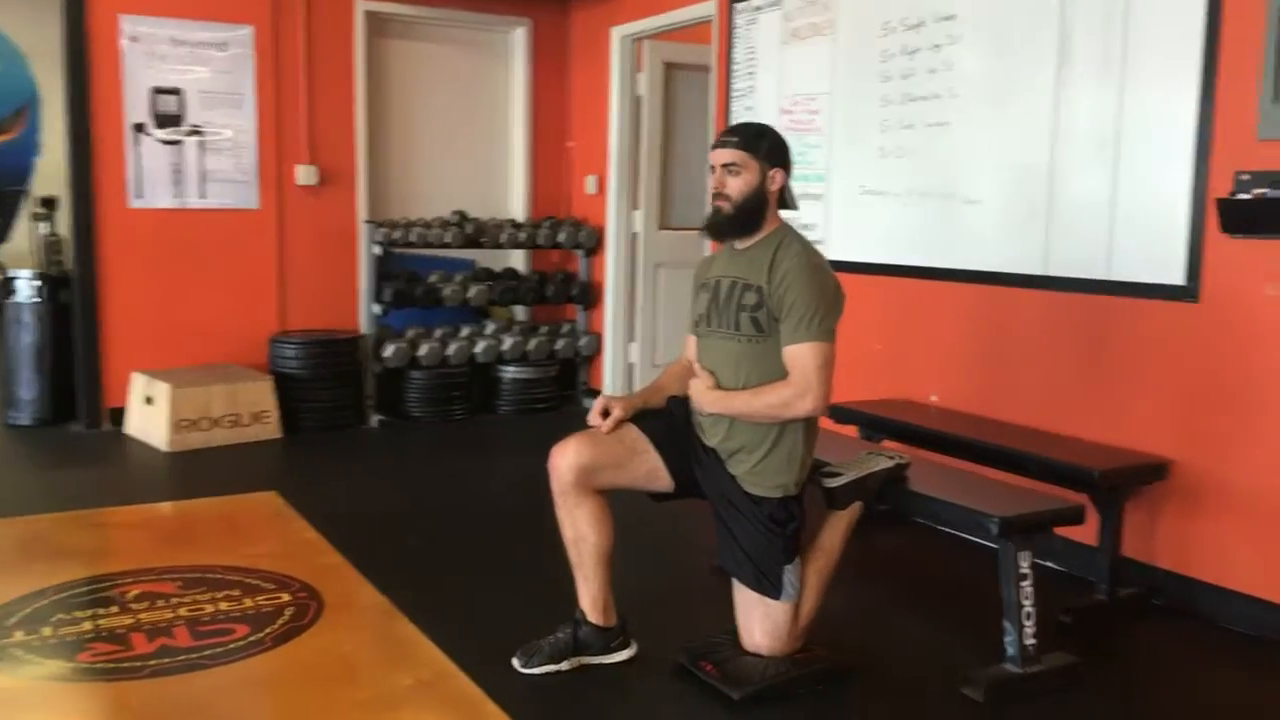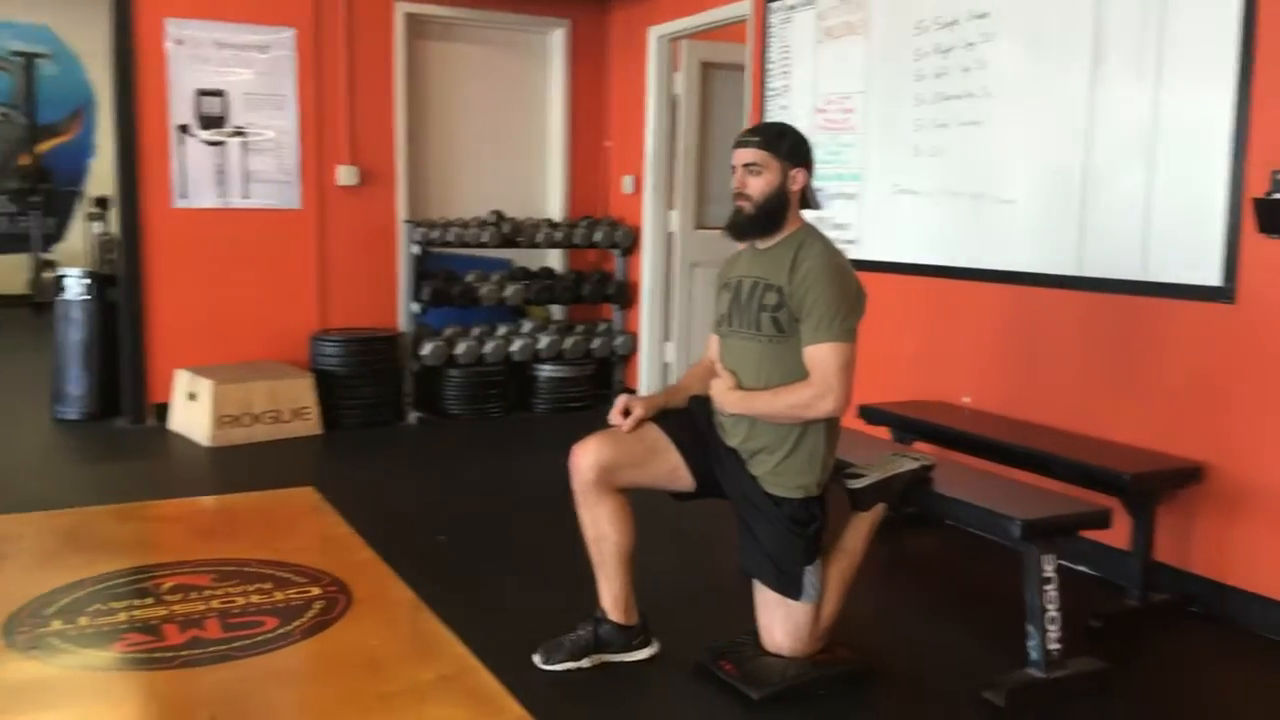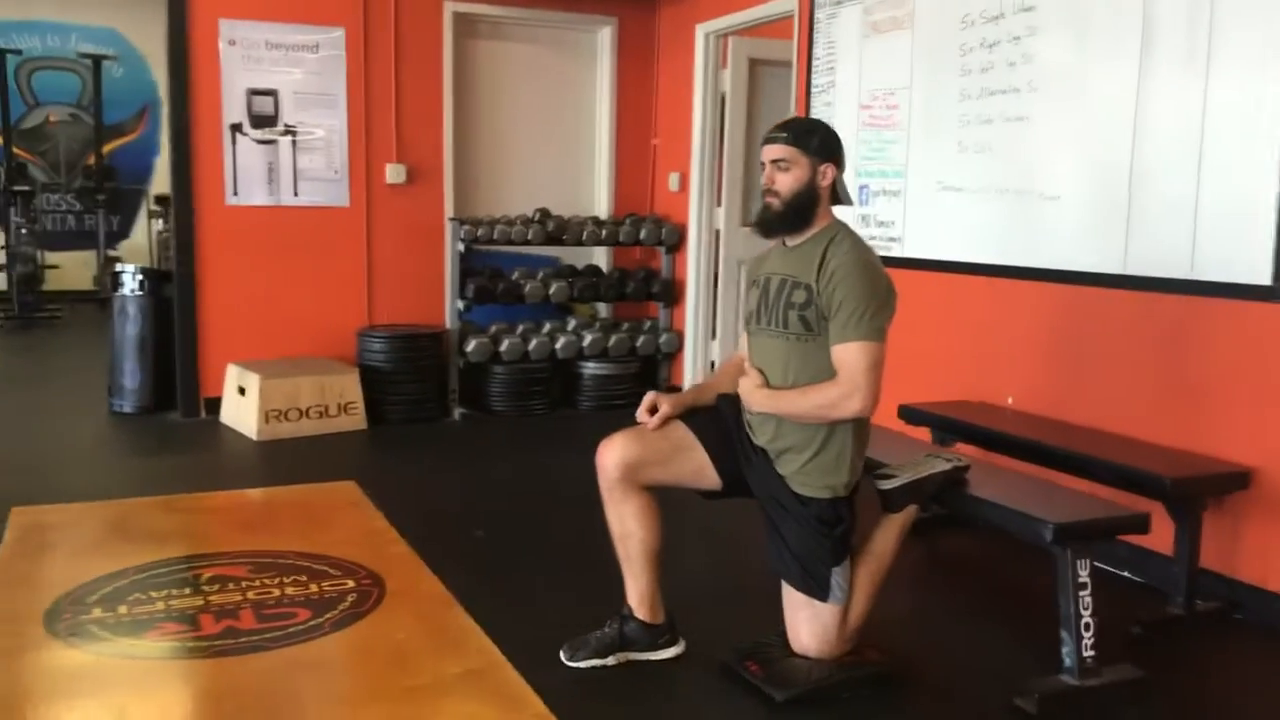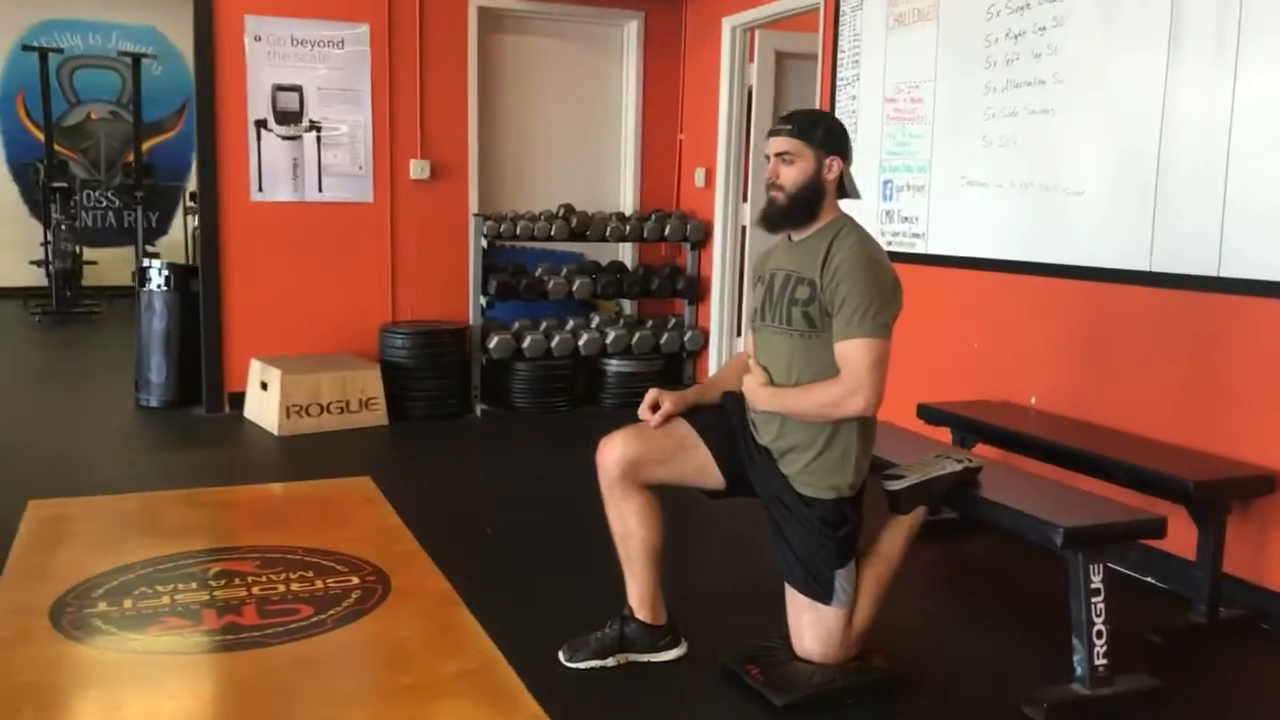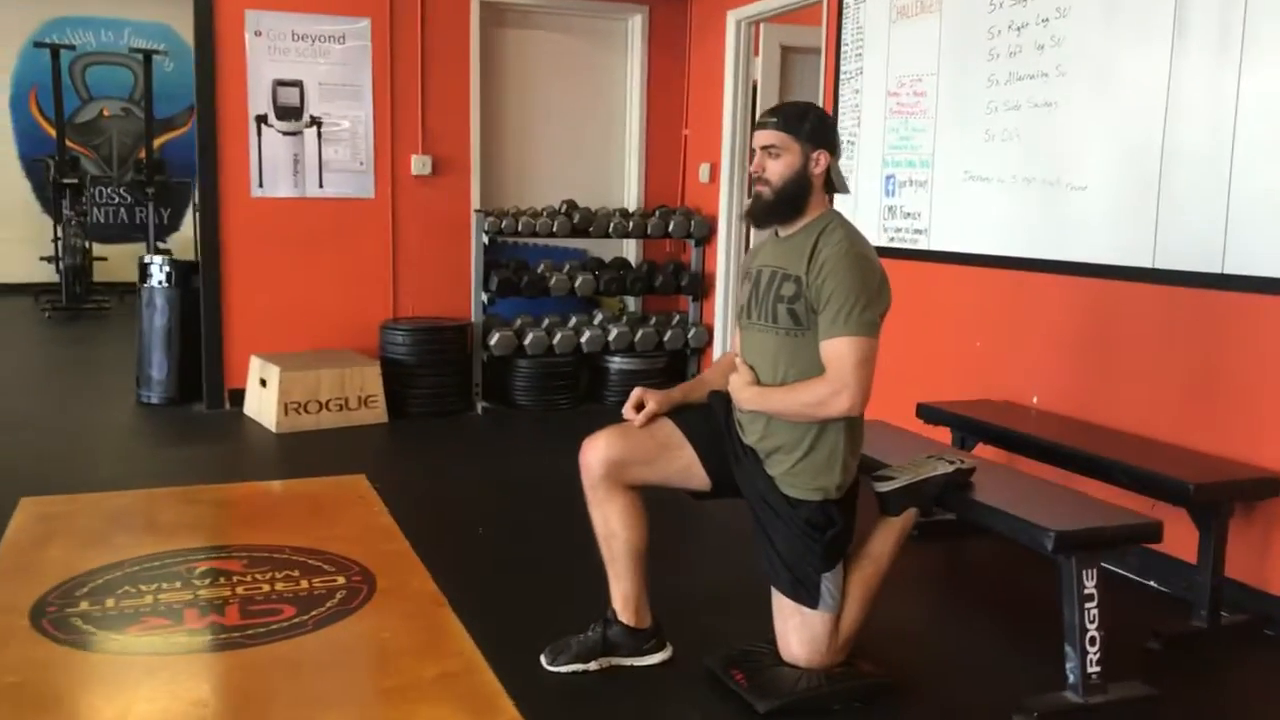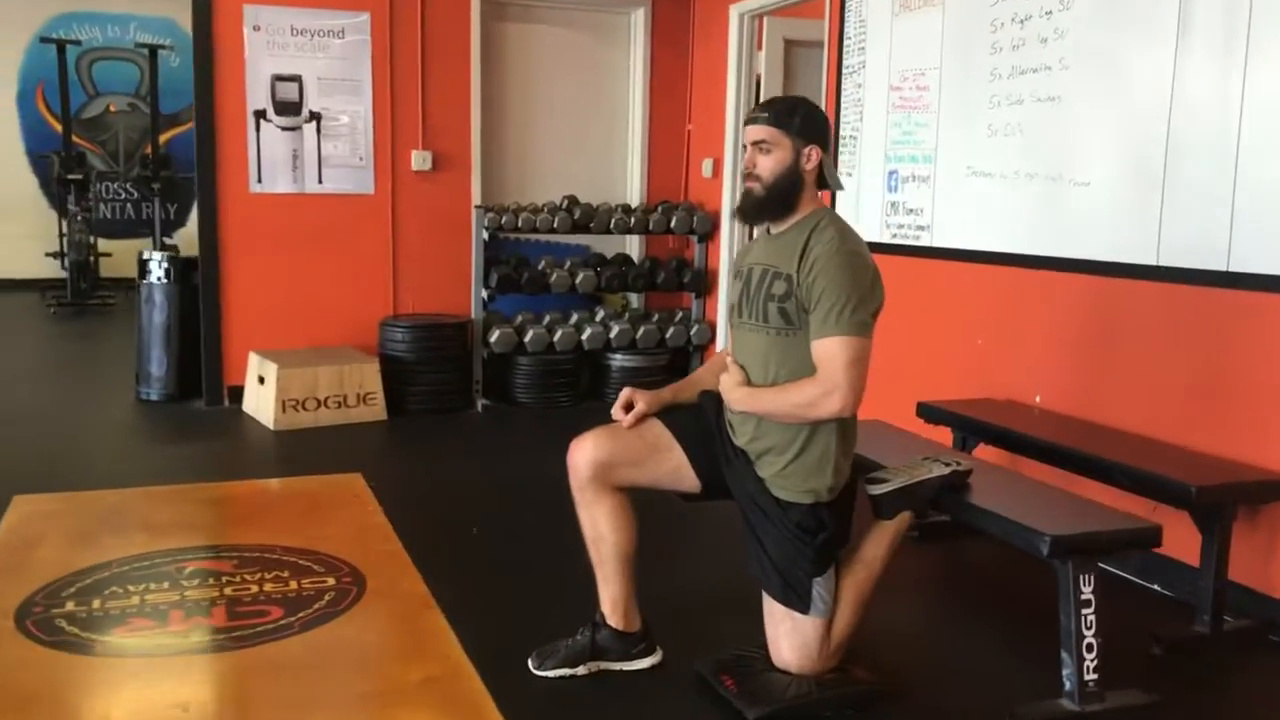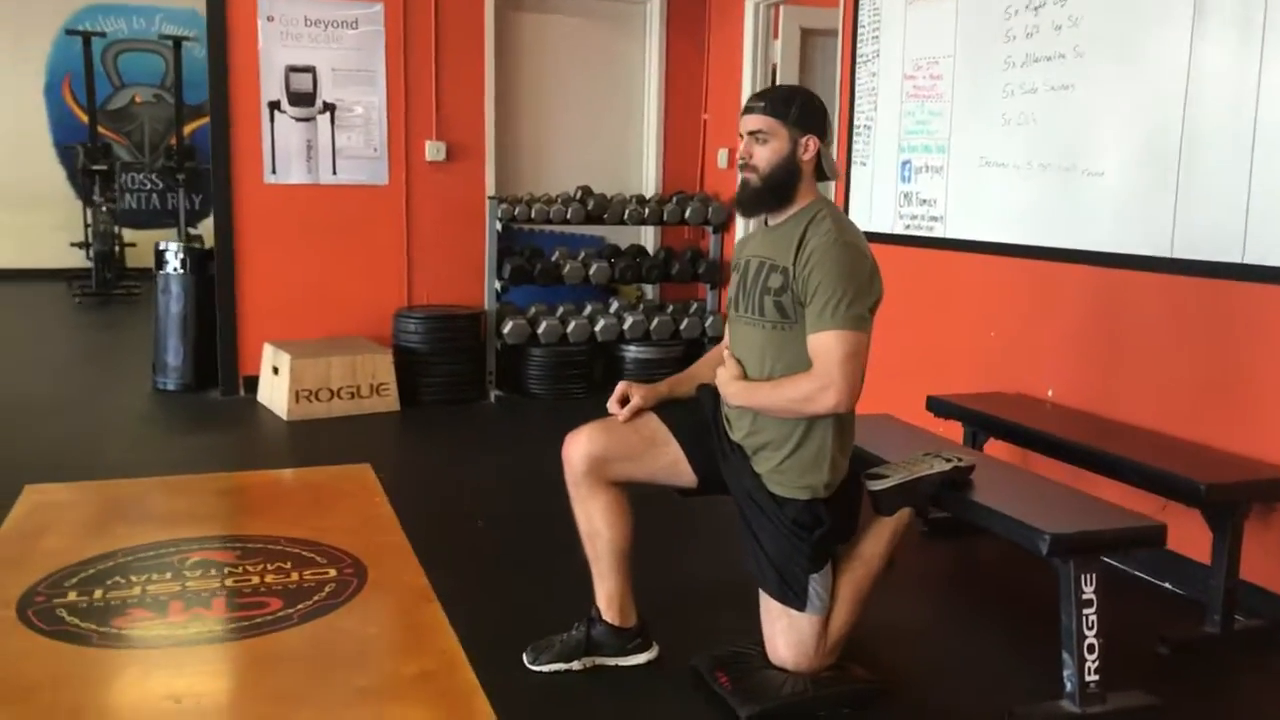
dt=0.2s
person 1, frame 1
left shoulder: (797, 268)
right shoulder: (713, 265)
left elbow: (808, 396)
left wrist: (714, 399)
right wrist: (637, 400)
left hip: (759, 463)
right hip: (697, 432)
left knee: (769, 647)
right knee: (570, 462)
left ankle: (842, 506)
right ankle: (601, 629)
person 1, frame 2
left shoulder: (818, 267)
right shoulder: (737, 262)
left elbow: (827, 396)
left wrist: (733, 399)
right wrist: (657, 400)
left hip: (779, 463)
right hip: (721, 432)
left knee: (788, 646)
right knee: (590, 461)
left ankle: (866, 506)
right ankle: (622, 628)
person 1, frame 3
left shoulder: (848, 264)
right shoulder: (767, 260)
left elbow: (856, 397)
left wrist: (761, 397)
right wrist: (684, 398)
left hip: (808, 464)
right hip: (749, 430)
left knee: (817, 646)
right knee: (616, 459)
left ankle: (899, 505)
right ankle: (648, 626)
person 1, frame 4
left shoulder: (853, 259)
right shoulder: (775, 254)
left elbow: (860, 395)
left wrist: (764, 395)
right wrist: (688, 395)
left hip: (812, 463)
right hip: (755, 429)
left knee: (822, 650)
right knee: (618, 456)
left ankle: (907, 507)
right ankle: (649, 627)
person 1, frame 5
left shoulder: (840, 255)
right shoulder: (764, 249)
left elbow: (845, 395)
left wrist: (749, 394)
right wrist: (672, 395)
left hip: (800, 465)
right hip: (741, 429)
left knee: (809, 655)
right knee: (601, 457)
left ankle: (896, 509)
right ankle: (633, 630)
person 1, frame 6
left shoulder: (832, 253)
right shoulder: (756, 246)
left elbow: (837, 396)
left wrist: (739, 395)
right wrist: (662, 395)
left hip: (792, 468)
right hip: (732, 430)
left knee: (801, 662)
right knee: (589, 458)
left ankle: (892, 511)
right ankle: (622, 634)
person 1, frame 7
left shoulder: (829, 246)
right shoulder: (756, 238)
left elbow: (833, 390)
left wrist: (735, 389)
right wrist: (660, 388)
left hip: (788, 463)
right hip: (730, 425)
left knee: (797, 659)
right knee: (584, 452)
left ankle: (889, 509)
right ankle: (618, 629)
